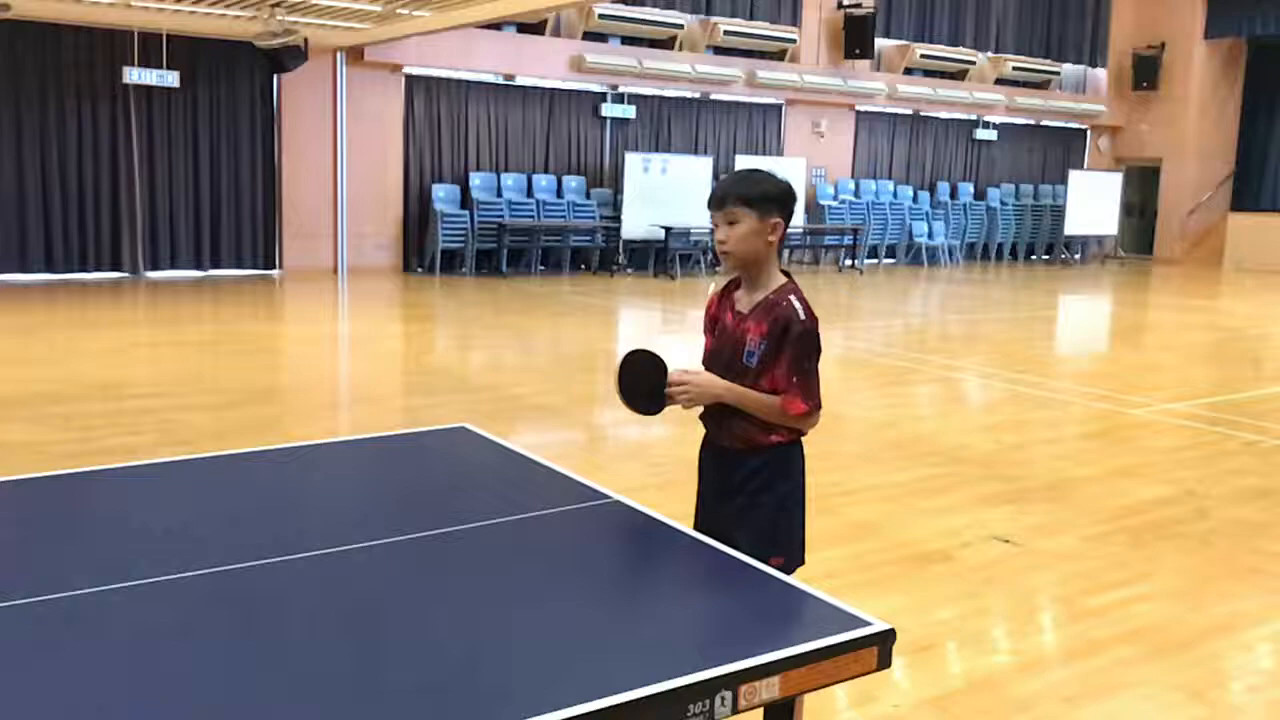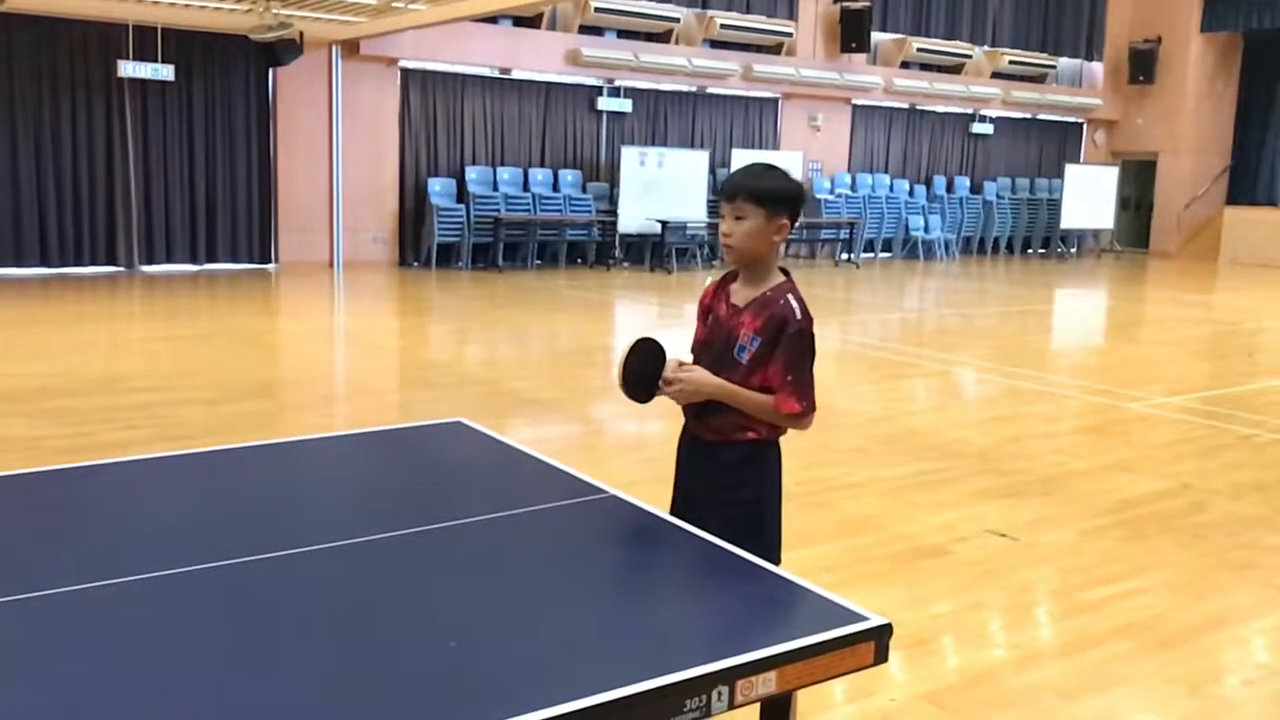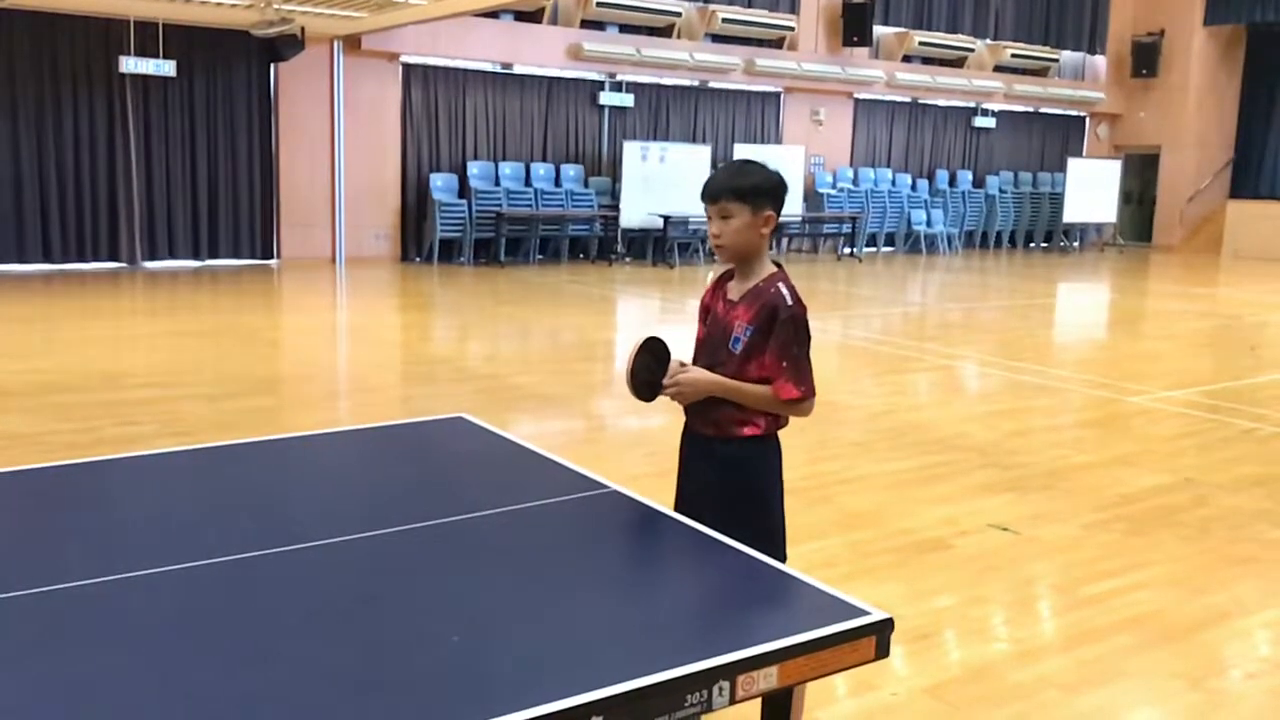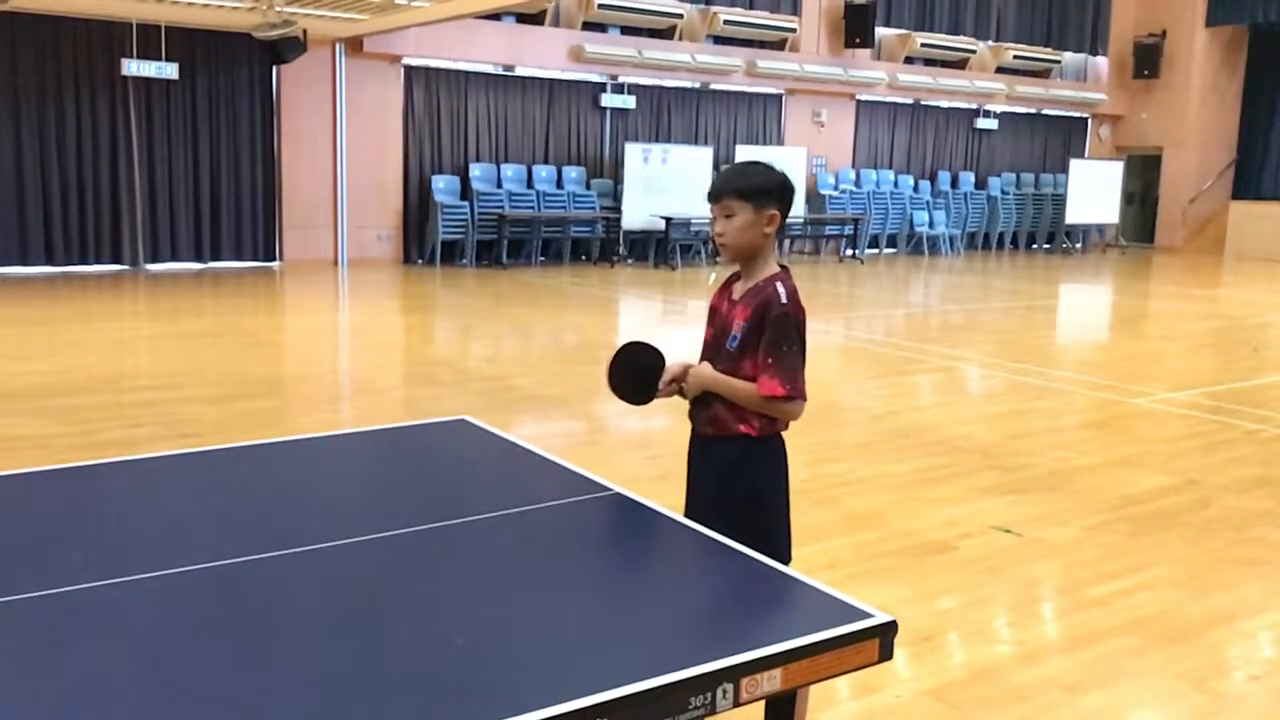
dt=0.7s
person 1, frame 1
left shoulder: (791, 315)
right shoulder: (721, 303)
left elbow: (805, 414)
left wrist: (720, 390)
right wrist: (690, 386)
left hip: (768, 474)
right hip: (718, 460)
person 1, frame 2
left shoulder: (786, 314)
right shoulder: (716, 294)
left elbow: (798, 414)
left wrist: (713, 388)
right wrist: (682, 375)
left hip: (745, 466)
right hip: (697, 451)
person 1, frame 3
left shoulder: (780, 303)
right shoulder: (717, 291)
left elbow: (799, 401)
left wrist: (712, 385)
right wrist: (684, 377)
left hip: (745, 458)
right hip: (700, 447)
person 1, frame 4
left shoulder: (778, 301)
right shoulder: (728, 290)
left elbow: (787, 404)
left wrist: (709, 381)
right wrist: (689, 376)
left hip: (750, 461)
right hip: (710, 449)
